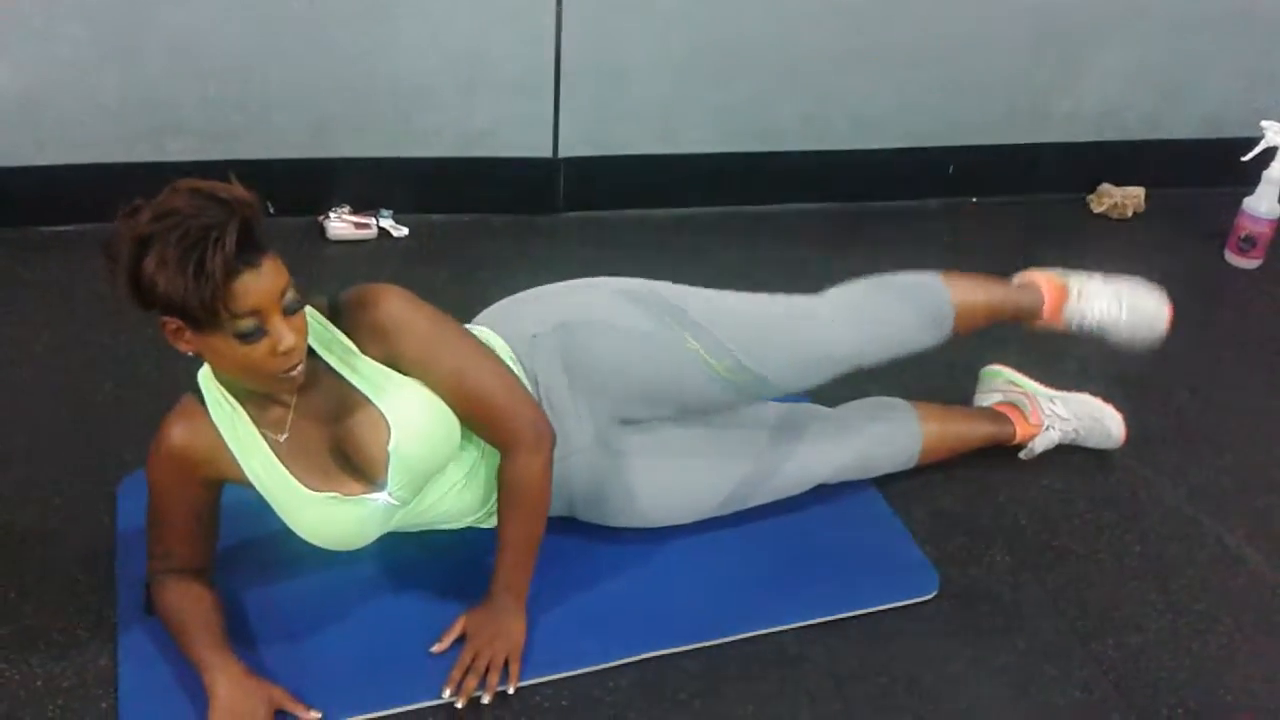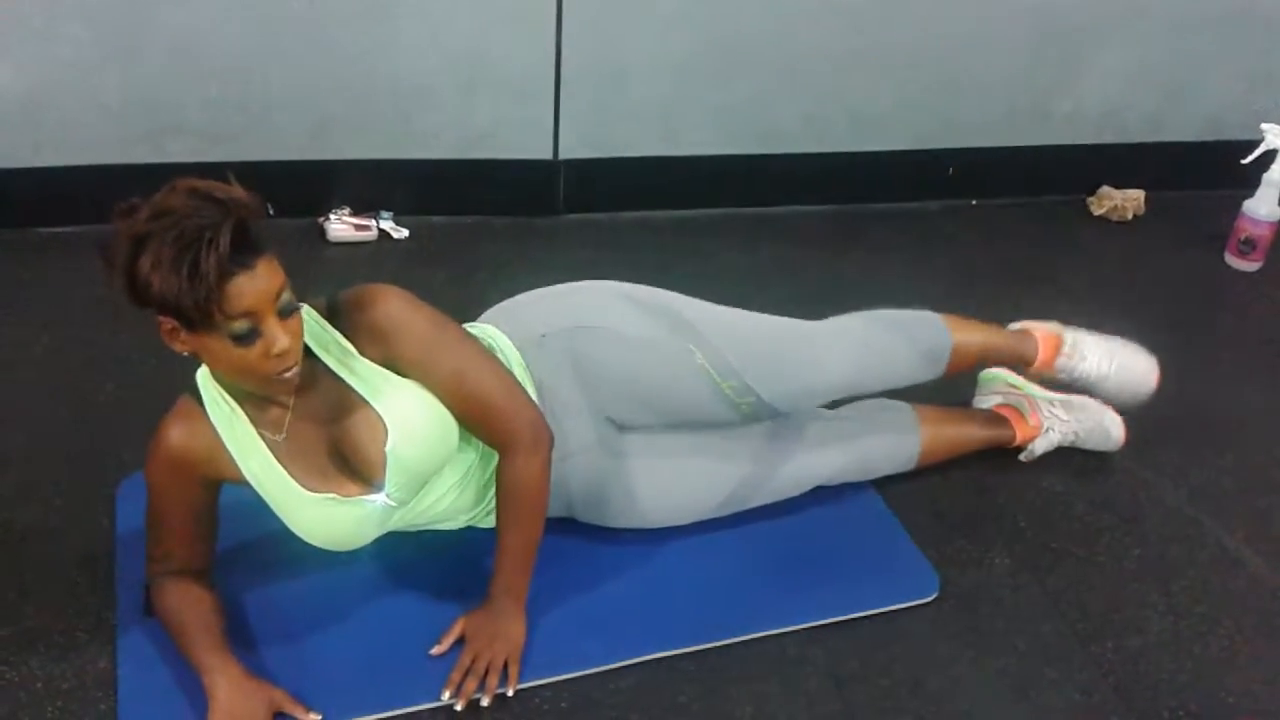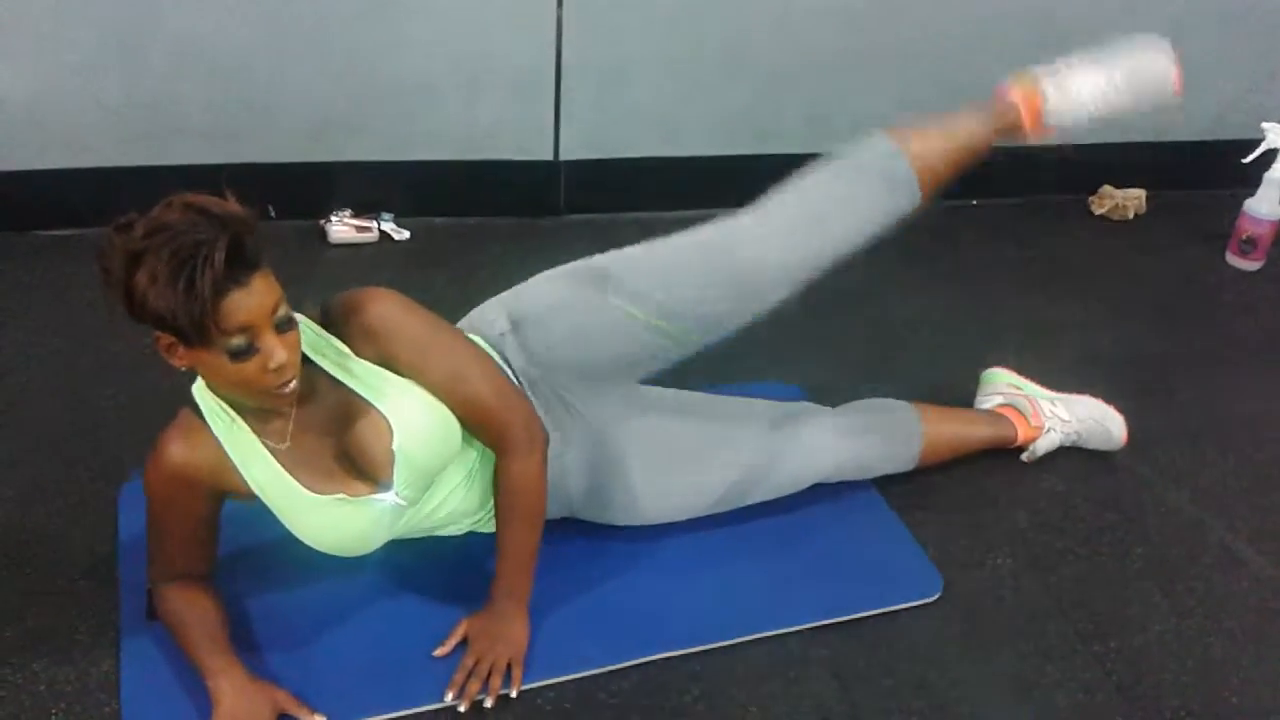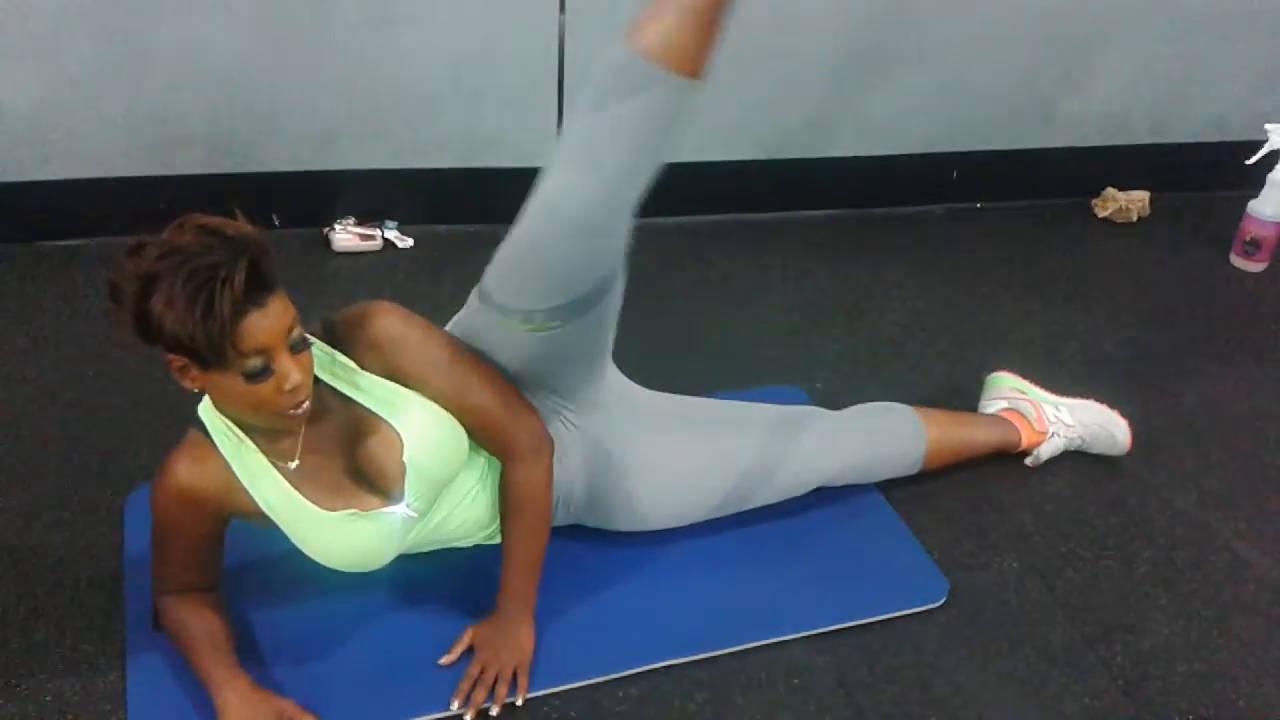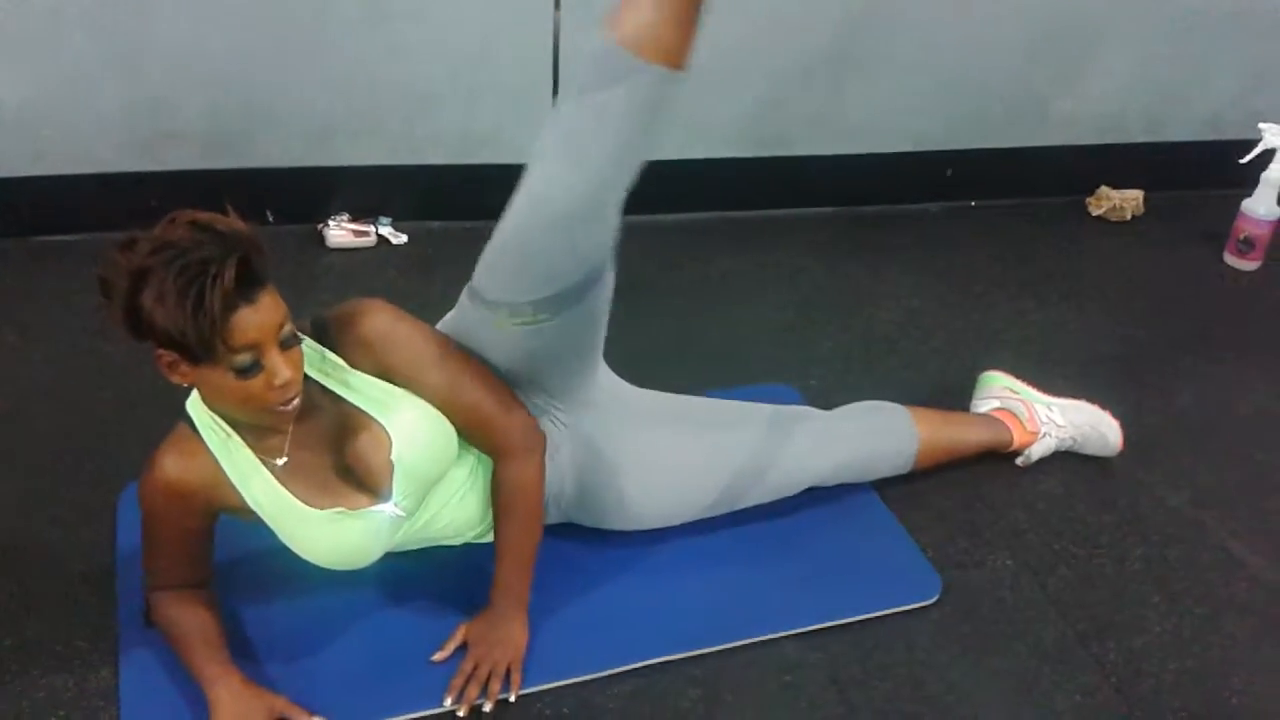
dt=0.3s
person 1, frame 1
left shoulder: (373, 320)
right shoulder: (190, 447)
left elbow: (525, 432)
right elbow: (177, 573)
left wrist: (506, 605)
left hip: (565, 362)
right hip: (571, 484)
left knee: (821, 337)
right knee: (808, 447)
left ankle: (1038, 300)
right ankle: (1012, 416)
person 1, frame 2
left shoulder: (372, 320)
right shoulder: (189, 446)
left elbow: (525, 434)
right elbow: (177, 574)
left wrist: (507, 605)
left hip: (565, 366)
right hip: (569, 485)
left knee: (822, 365)
right knee: (803, 452)
left ankle: (1029, 351)
right ankle: (1007, 420)
person 1, frame 3
left shoulder: (367, 325)
right shoulder: (189, 461)
left elbow: (518, 435)
right elbow: (179, 581)
left wrist: (511, 607)
left hip: (544, 366)
right hip: (561, 490)
left knee: (763, 258)
right knee: (806, 449)
left ankle: (1018, 108)
right ankle: (1012, 418)
person 1, frame 4
left shoulder: (374, 339)
right shoulder: (198, 479)
left elbow: (527, 449)
right elbow: (182, 594)
left wrist: (516, 612)
left hip: (537, 392)
right hip: (574, 490)
right ankle: (1014, 423)
person 1, frame 5
left shoulder: (364, 336)
right shoulder: (184, 474)
left elbow: (515, 446)
right elbow: (174, 589)
left wrist: (510, 609)
left hip: (537, 404)
right hip: (555, 487)
right ankle: (1006, 420)
